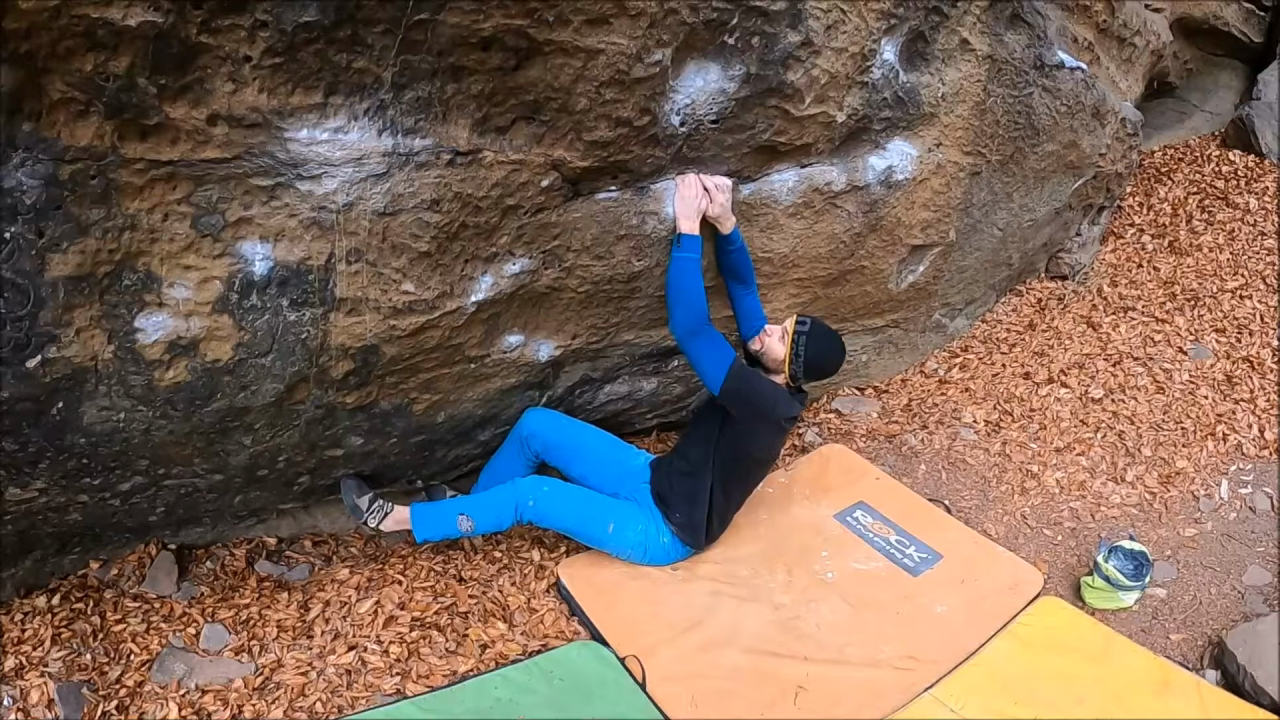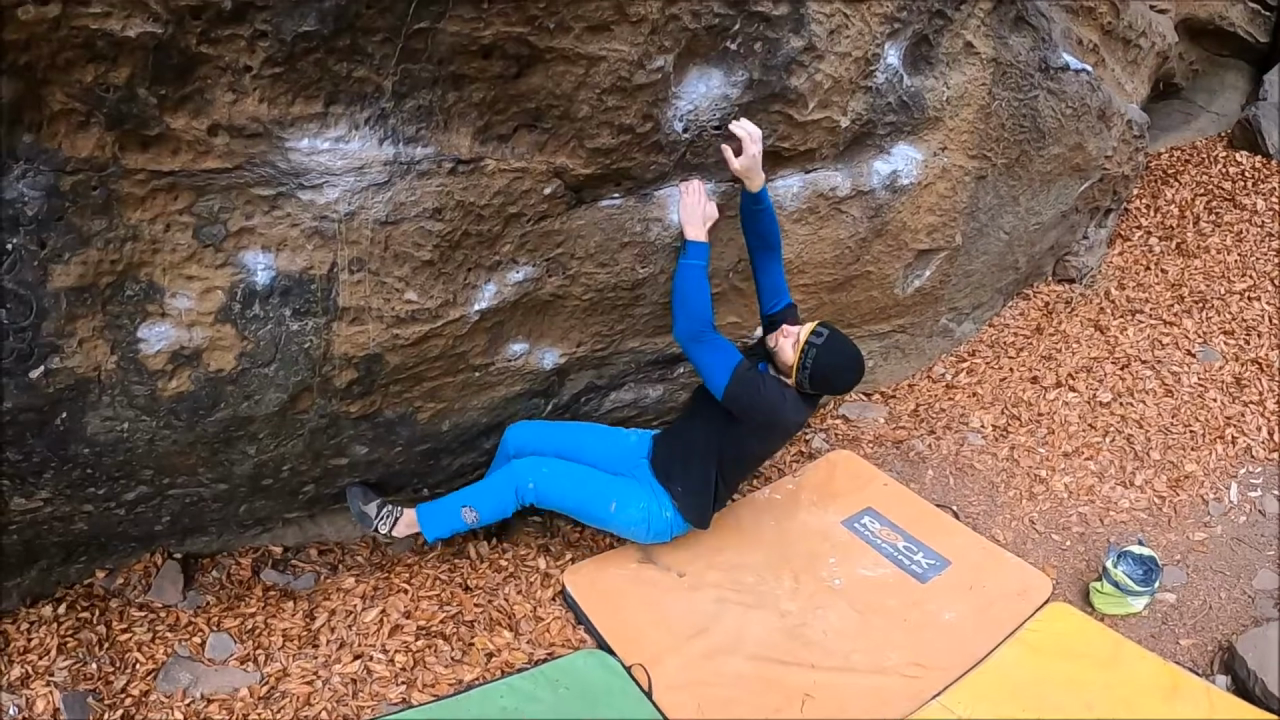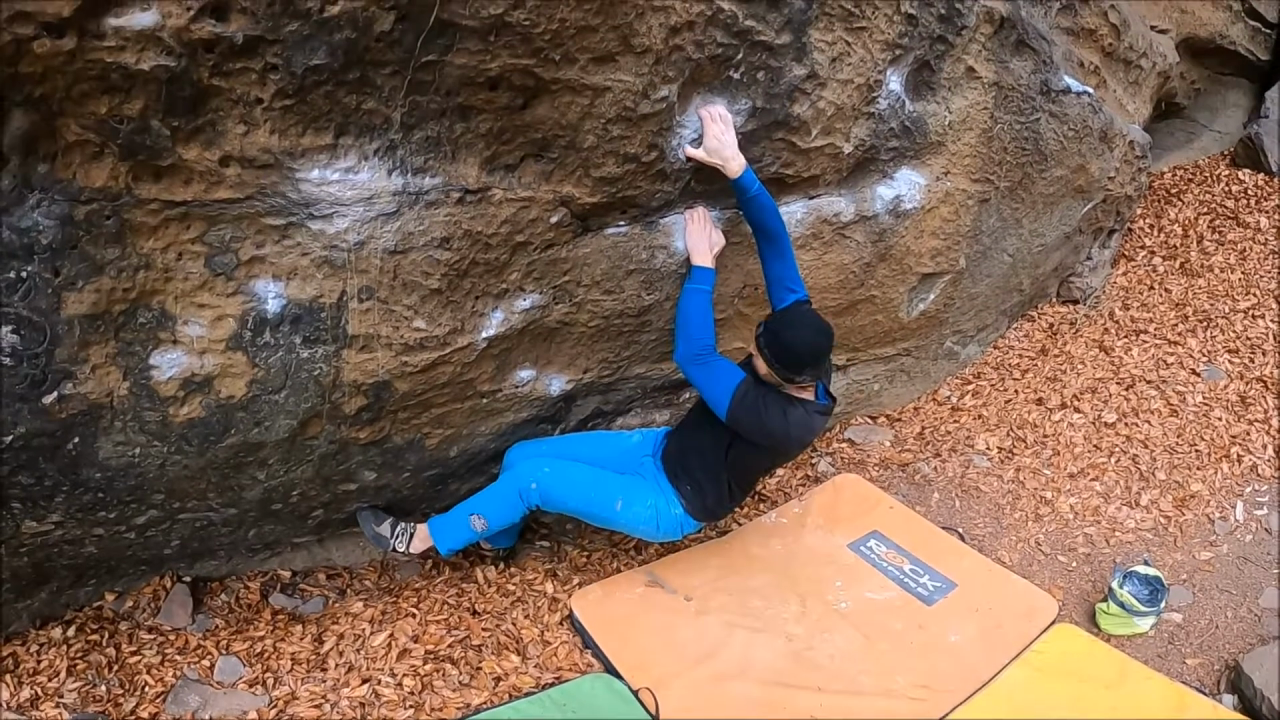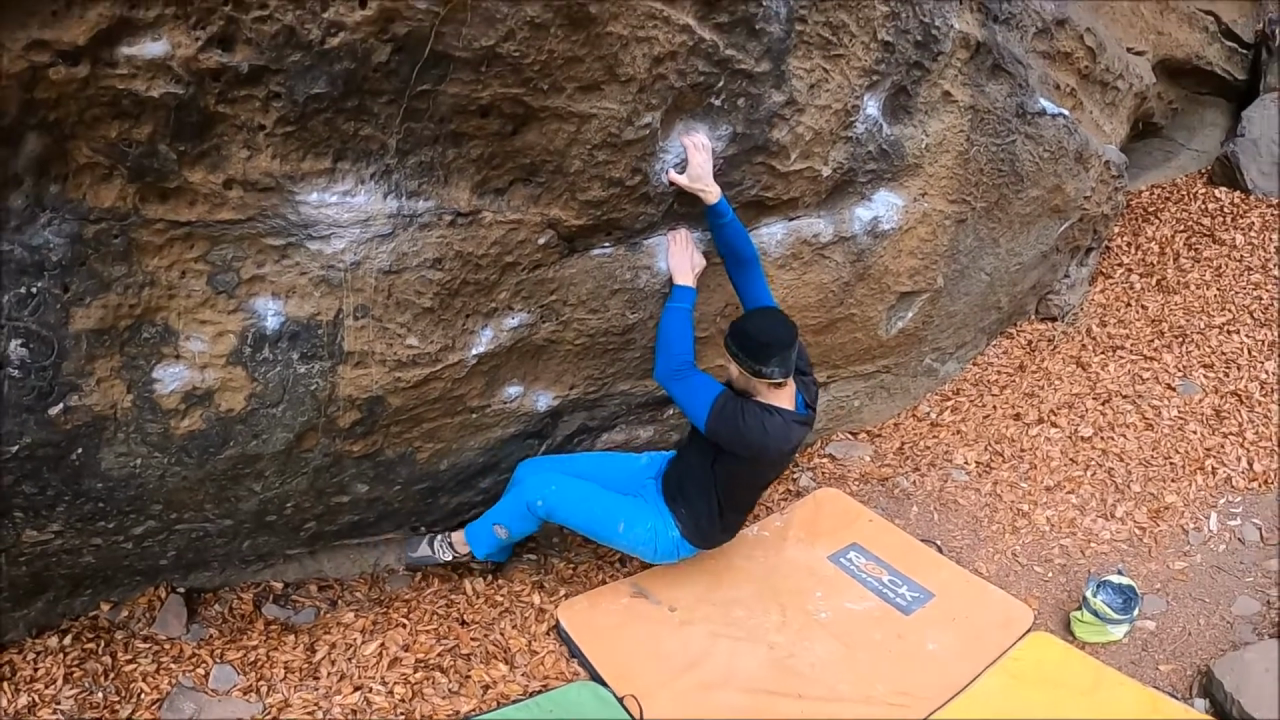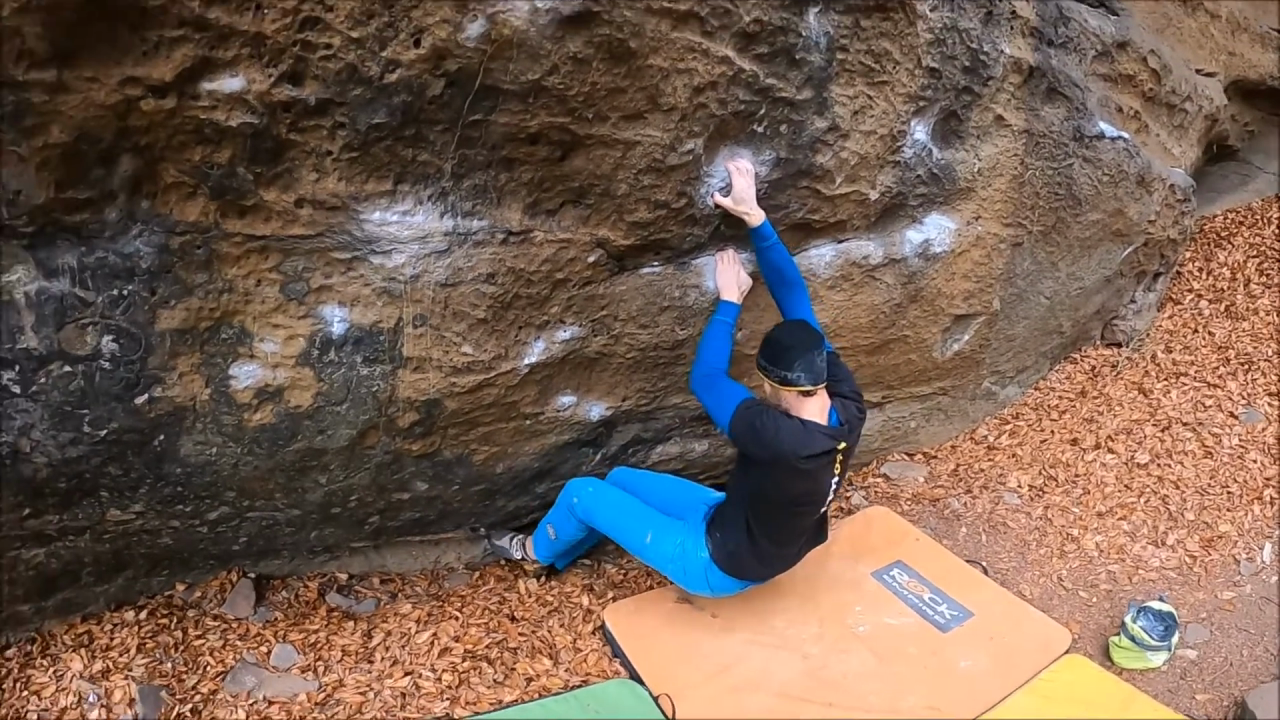
dt=0.7s
person 1, frame 1
left shoulder: (766, 402)
right shoulder: (764, 373)
left elbow: (691, 329)
right elbow: (743, 287)
left wrist: (689, 229)
right wrist: (725, 223)
left hip: (664, 532)
right hip: (655, 480)
left knee: (527, 495)
right knee: (536, 425)
left ankle: (405, 519)
right ankle: (472, 507)
person 1, frame 2
left shoulder: (775, 407)
right shoulder: (786, 334)
left elbow: (693, 333)
right elbow: (767, 258)
left wrist: (695, 234)
right wrist: (754, 181)
left hip: (664, 507)
right hip: (656, 453)
left knee: (526, 477)
right knee: (518, 437)
left ankle: (410, 522)
right ankle: (484, 516)
person 1, frame 3
left shoulder: (780, 422)
right shoulder: (804, 345)
left elbow: (693, 356)
right elbow: (775, 242)
left wrist: (702, 262)
right wrist: (735, 166)
left hip: (670, 504)
right hip: (663, 450)
left knee: (532, 477)
right knee: (521, 456)
left ankle: (424, 539)
right ankle: (497, 538)
person 1, frame 4
left shoulder: (757, 431)
right shoulder: (796, 373)
left elbow: (672, 372)
right elbow: (749, 274)
left wrist: (684, 282)
right wrist: (710, 194)
left hip: (675, 530)
right hip: (670, 475)
left knee: (541, 491)
right knee: (530, 470)
left ankle: (466, 546)
right ankle: (492, 550)
person 1, frame 5
left shoulder: (783, 440)
right shoulder: (847, 404)
left elbow: (706, 379)
right elbow: (796, 301)
left wrist: (729, 299)
right wrist: (754, 217)
left hip: (720, 567)
right hip: (753, 536)
left knee: (582, 493)
right knee: (620, 479)
left ankle: (536, 552)
right ankle: (558, 558)
